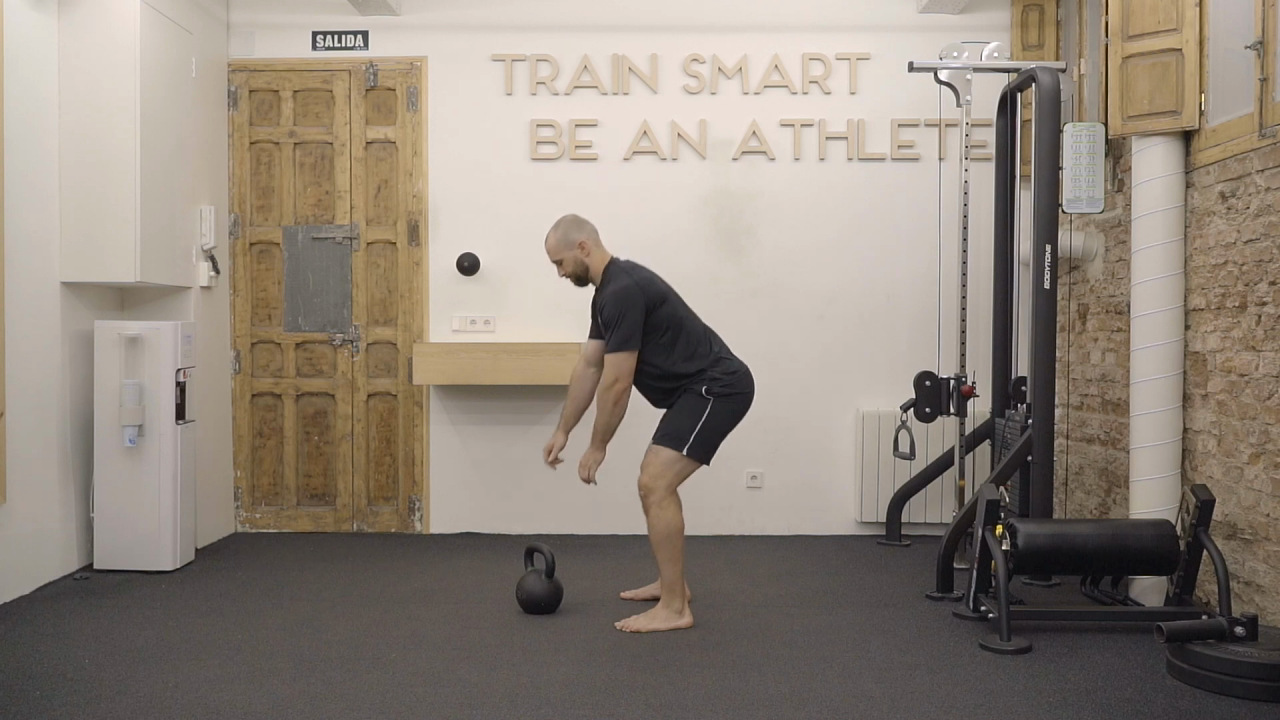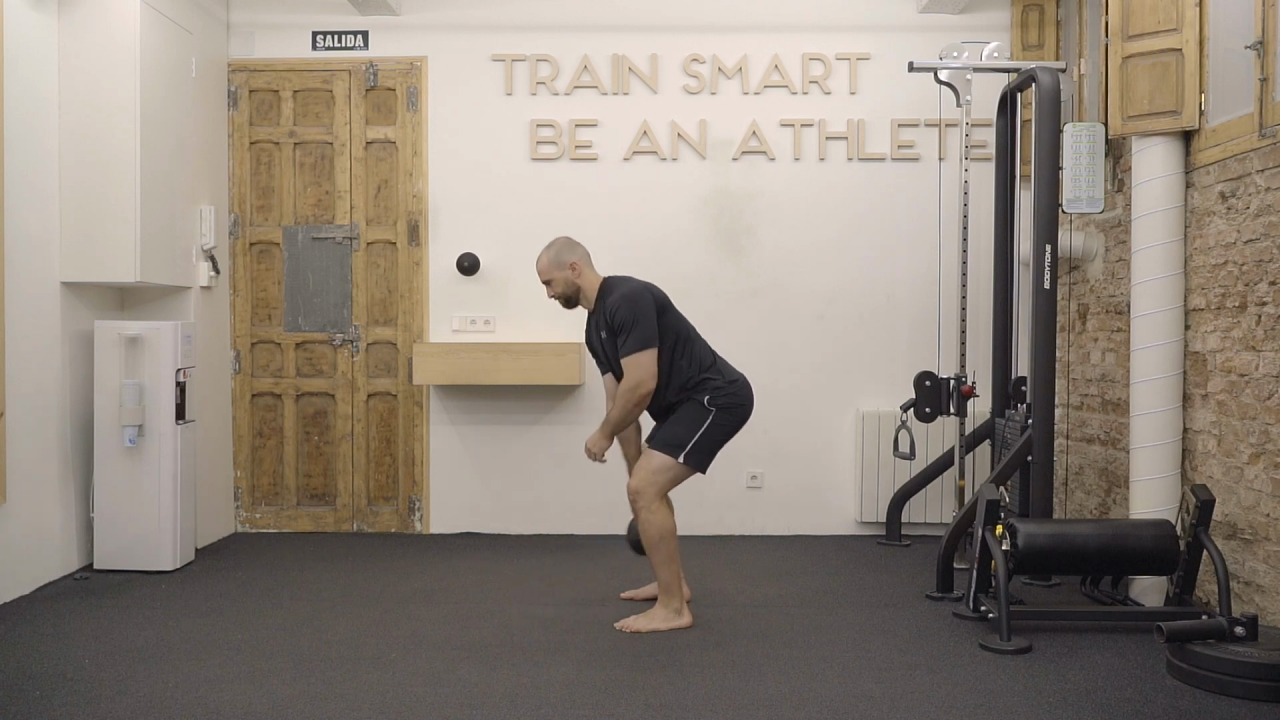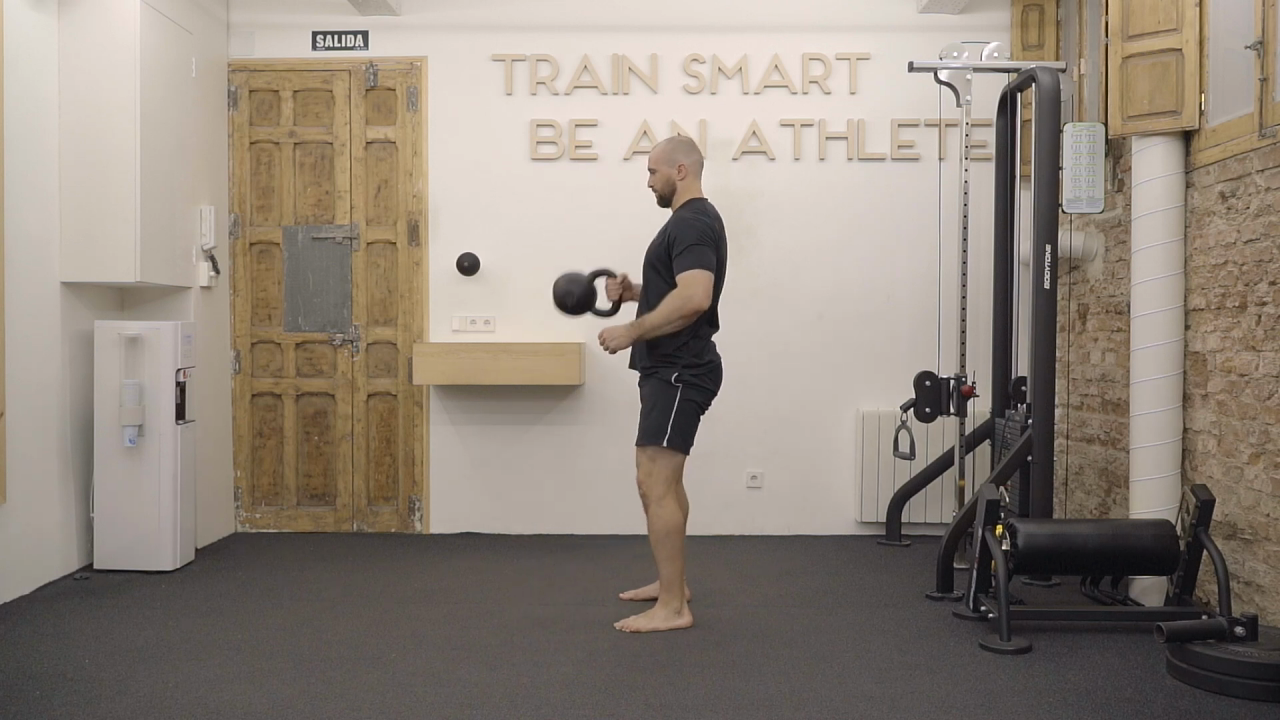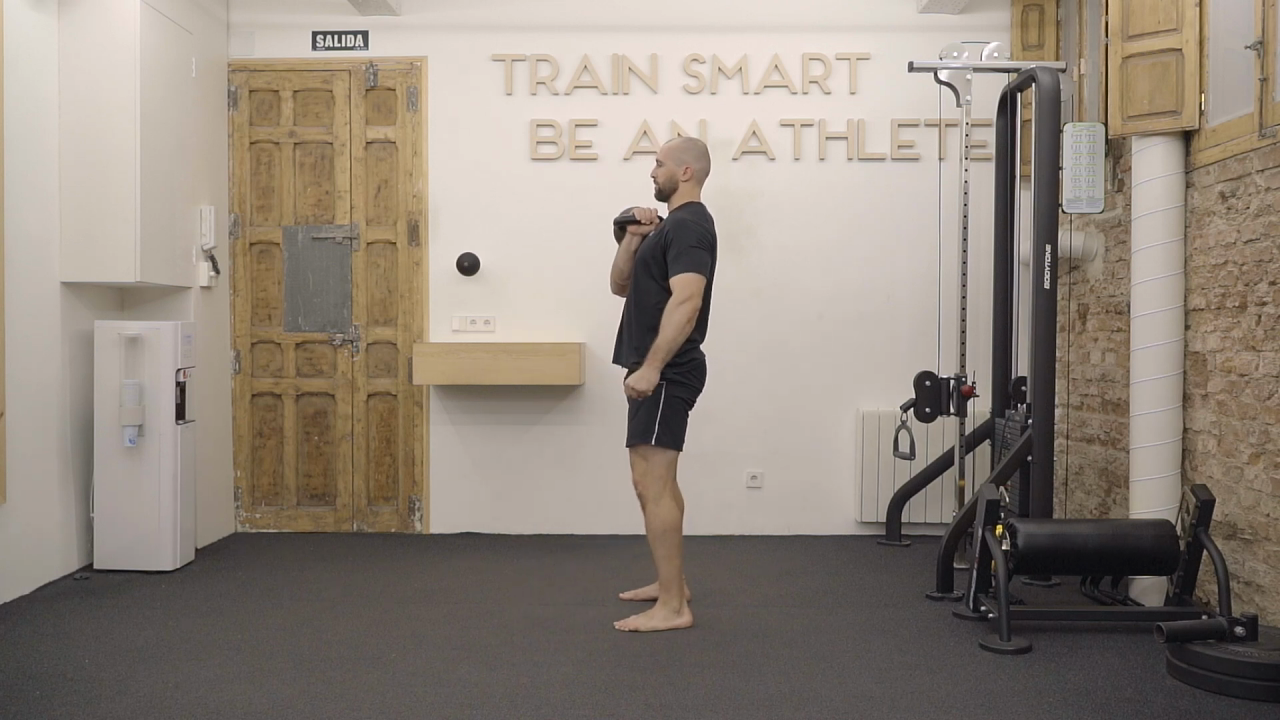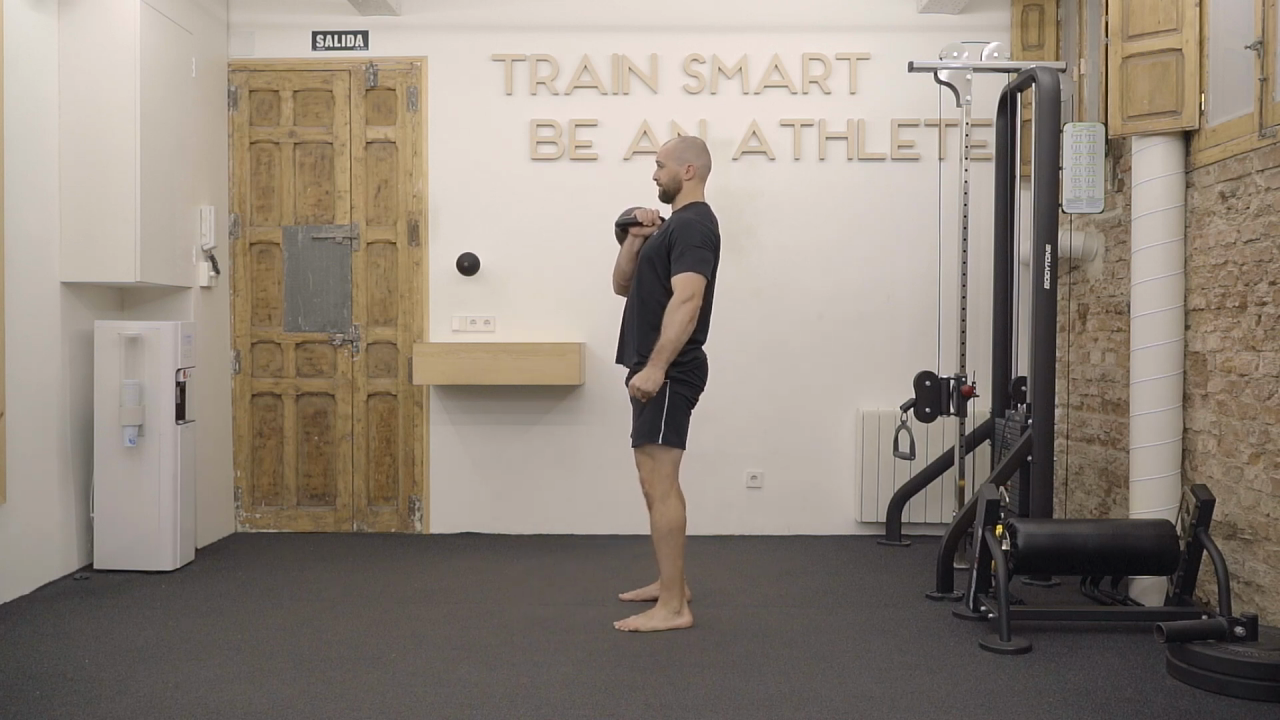
dt=1s
person 1, frame 1
left shoulder: (622, 292)
right shoulder: (613, 289)
left elbow: (617, 383)
right elbow: (588, 367)
left wrist: (596, 449)
right wrist: (561, 430)
left hip: (717, 388)
right hip: (703, 385)
left knee: (654, 486)
right knee: (656, 484)
left ankle: (674, 607)
right ankle: (672, 582)
person 1, frame 2
left shoulder: (628, 300)
right shoulder: (596, 325)
left elbow: (640, 386)
right elbow: (618, 398)
left wrist: (602, 436)
right wrist: (637, 465)
left hip: (717, 399)
right hip: (698, 399)
left knee: (644, 488)
right knee: (645, 482)
left ankle: (672, 607)
right ankle: (672, 582)
person 1, frame 3
left shoulder: (692, 222)
right shoulder: (688, 222)
left elbow: (695, 298)
left wrist: (631, 331)
right wrist: (632, 293)
left hip: (679, 372)
right hip: (673, 370)
left knee: (654, 485)
right knee: (663, 483)
left ankle: (673, 607)
right ankle: (672, 583)
person 1, frame 4
left shoulder: (689, 224)
right shoulder: (671, 225)
left elbow: (687, 300)
right elbow: (622, 286)
left wrist: (651, 367)
right wrist: (633, 238)
left hip: (666, 373)
right hip: (660, 370)
left knee: (651, 484)
right knee: (659, 480)
left ankle: (673, 606)
right ankle: (671, 582)
person 1, frame 5
left shoulder: (694, 224)
right shoulder: (673, 225)
left elbow: (687, 300)
right elbow: (624, 285)
left wrist: (655, 367)
right wrist: (635, 239)
left hip: (668, 373)
right hip: (656, 368)
left knee: (658, 484)
right knee: (659, 481)
left ankle: (672, 606)
right ankle: (672, 582)
